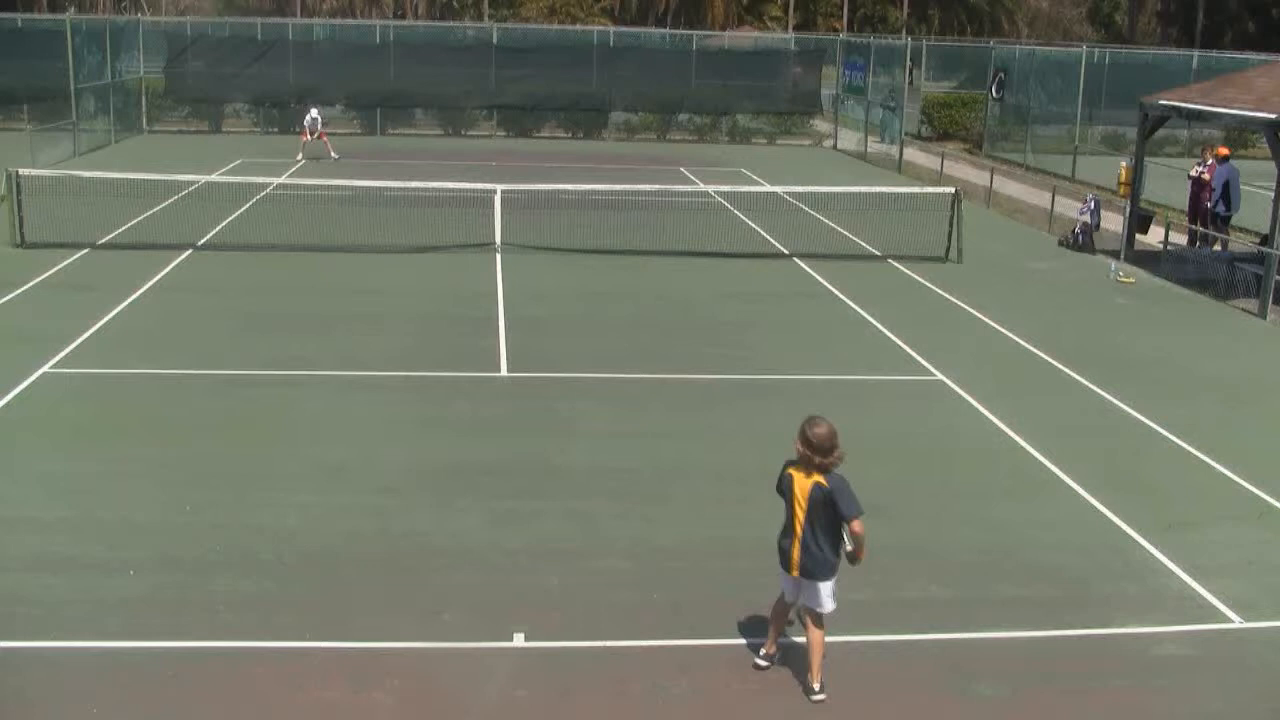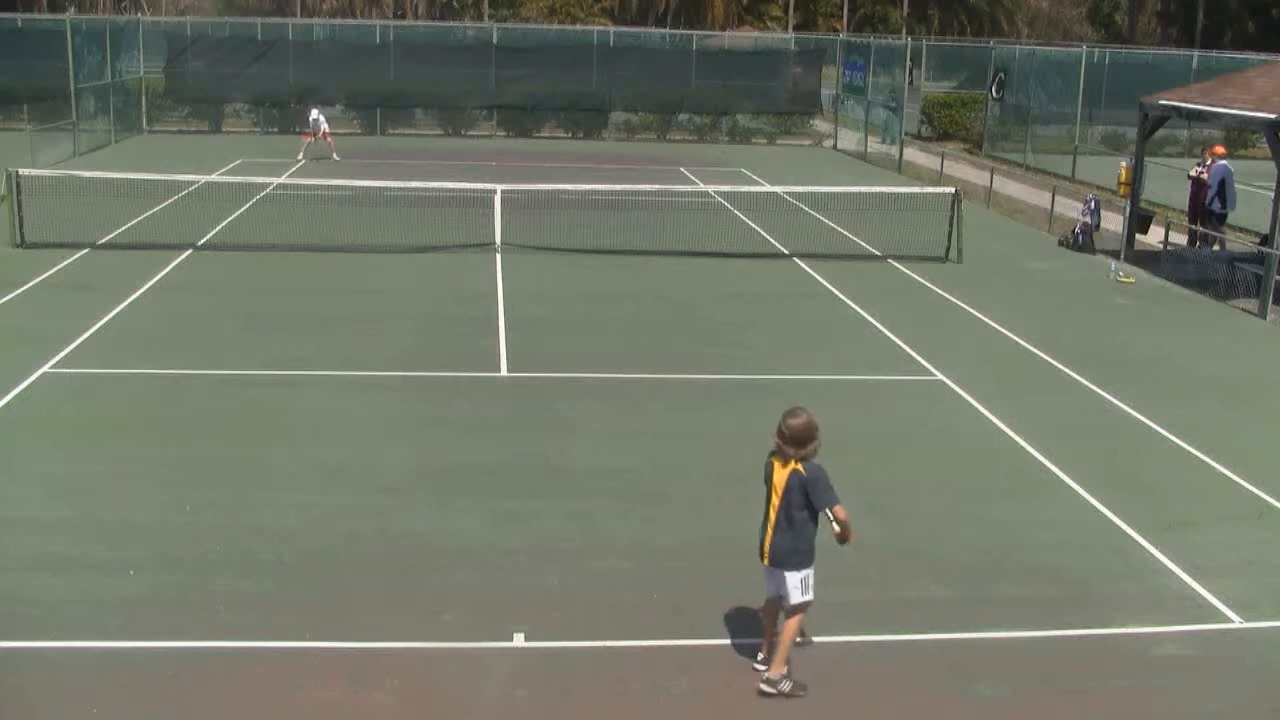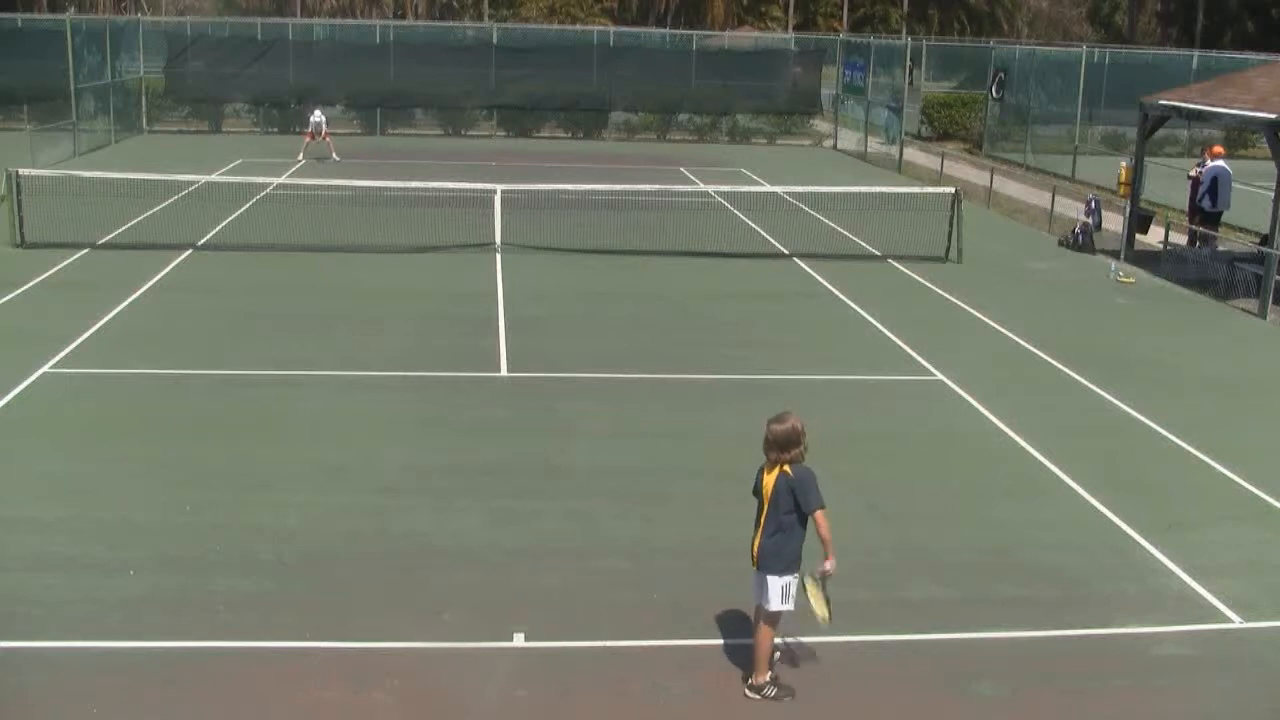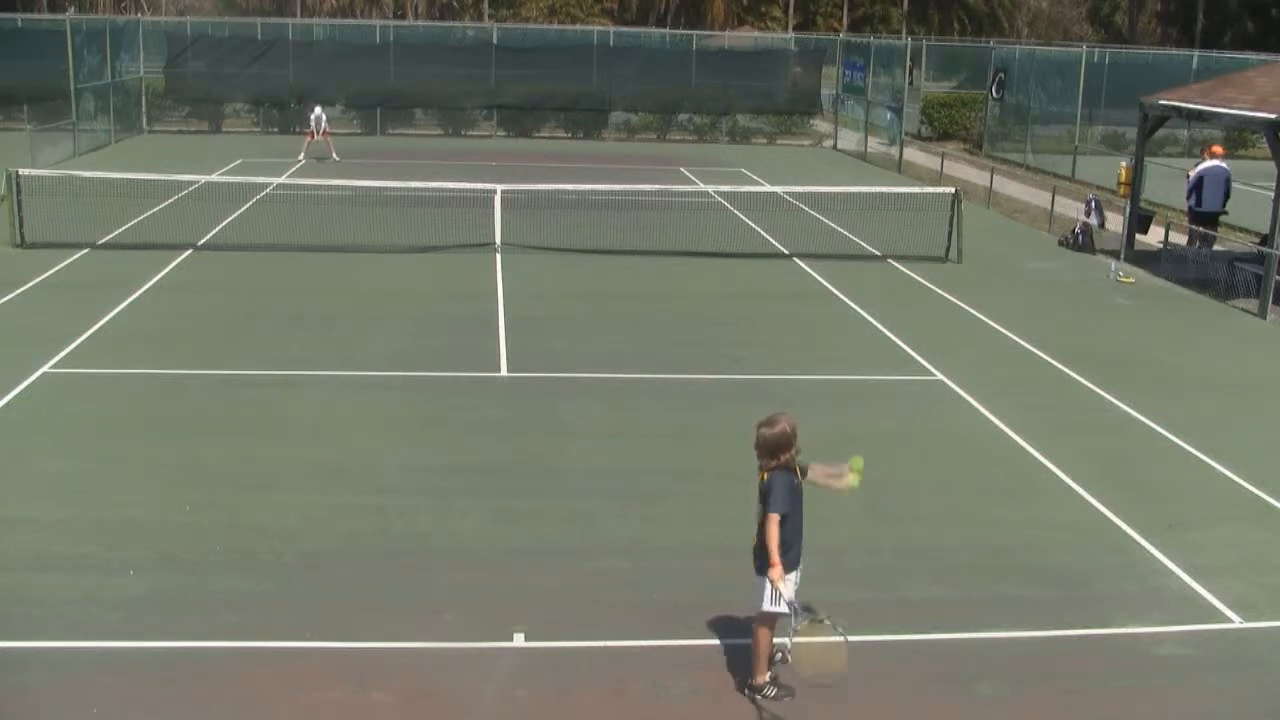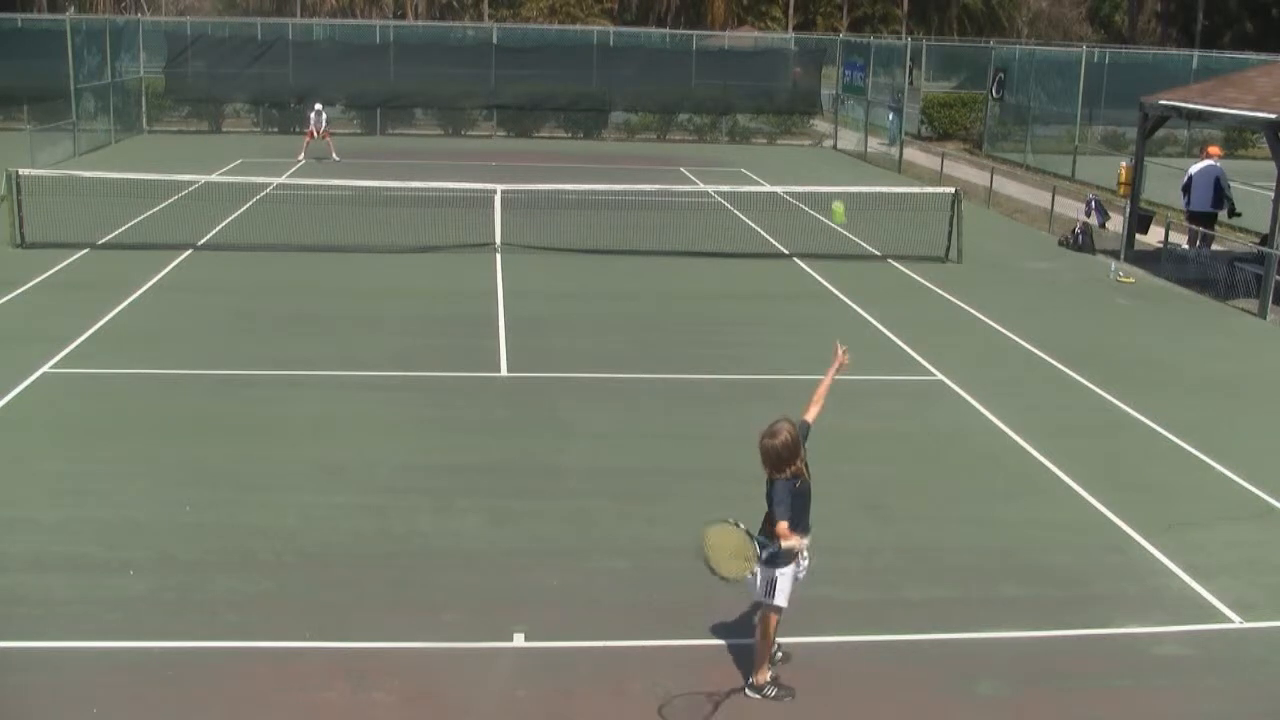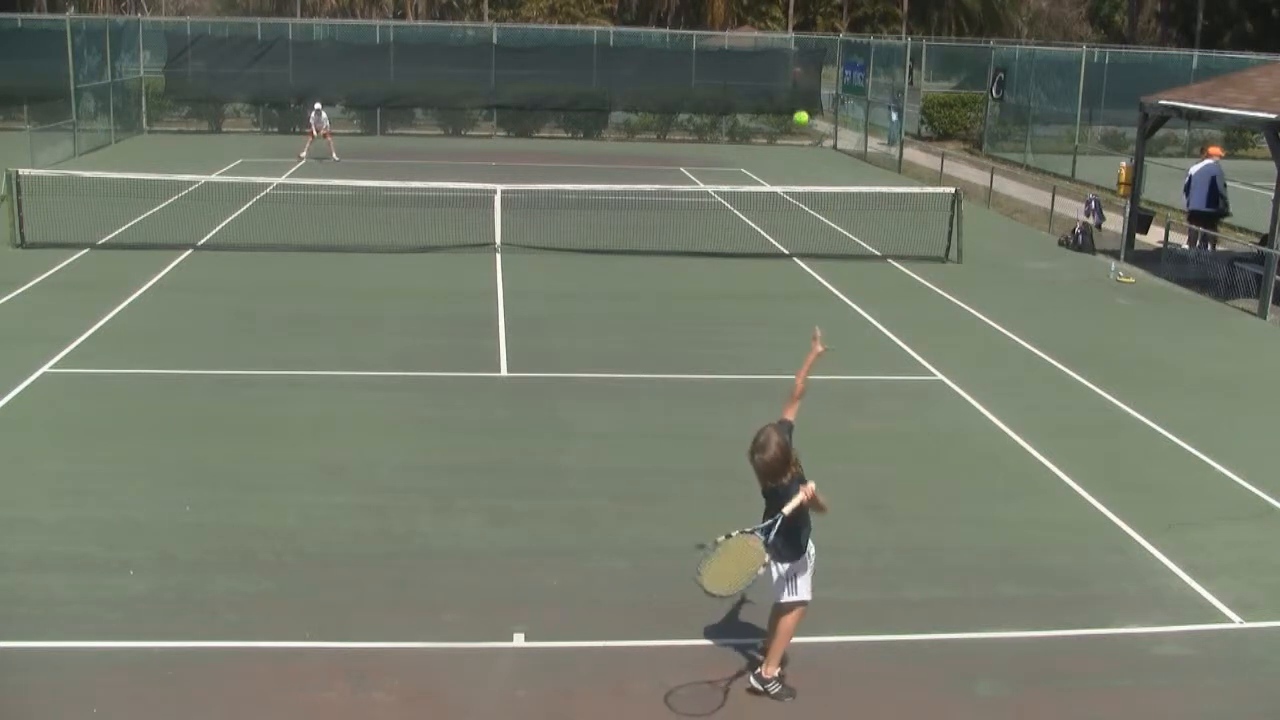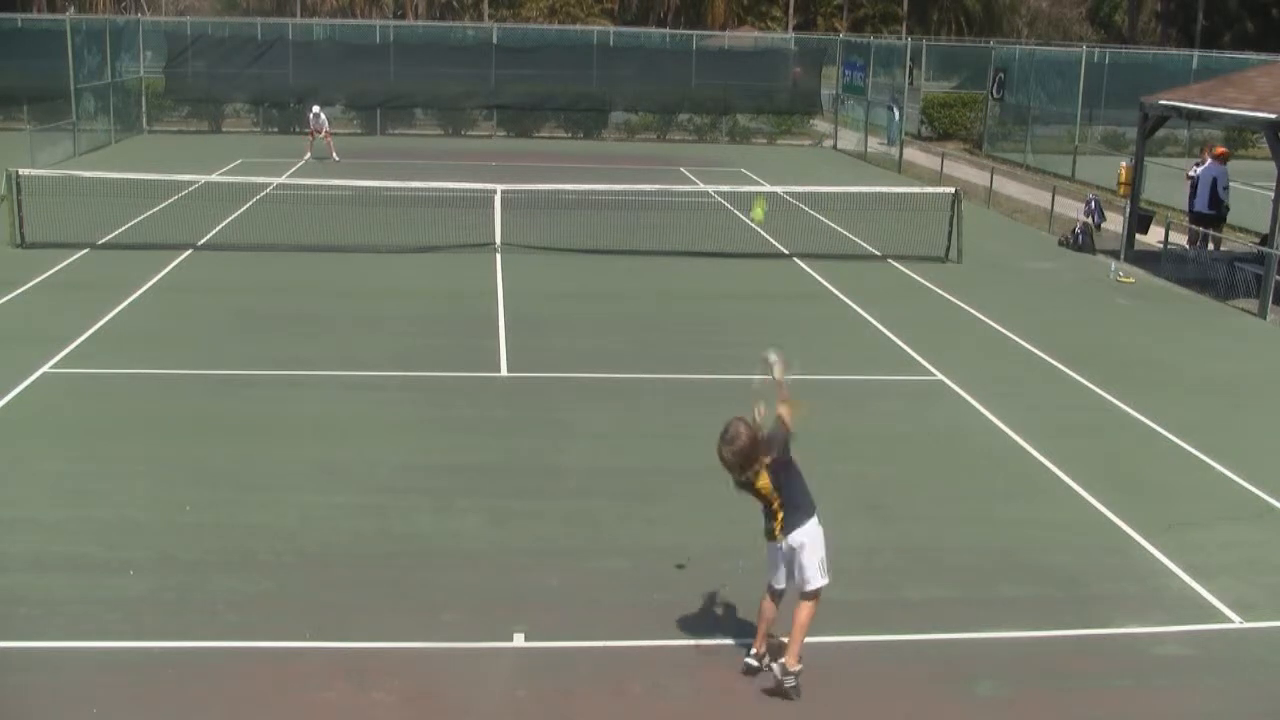
dt=0.3s
person 1, frame 1
left shoulder: (788, 471)
right shoulder: (835, 484)
right elbow: (857, 528)
right wrist: (858, 551)
left hip: (789, 556)
right hip: (819, 564)
left knee: (785, 600)
right knee: (815, 620)
left ankle: (768, 651)
right ankle: (815, 682)
person 1, frame 2
left shoulder: (773, 461)
right shoulder: (812, 473)
right elbow: (838, 513)
right wrist: (846, 532)
left hip: (770, 547)
right hip: (796, 553)
left knee: (774, 598)
right knee: (797, 611)
left ankle: (765, 653)
right ankle: (774, 674)
person 1, frame 3
left shoulder: (766, 470)
right shoulder: (802, 475)
right elbow: (819, 518)
right wrist: (829, 555)
left hip: (764, 551)
right hip: (781, 559)
left knee: (765, 610)
right knee: (770, 617)
left ankle: (765, 655)
right ankle: (759, 680)
person 1, frame 4
left shoulder: (782, 469)
right shoulder: (778, 479)
left elbow: (807, 471)
right elbow: (772, 522)
left wrist: (836, 474)
right wrist: (774, 564)
left hip: (781, 557)
right hip: (776, 560)
left knee: (770, 613)
right knee: (767, 617)
left ankle: (766, 654)
right ankle: (759, 681)
person 1, frame 5
left shoulder: (793, 443)
right shoulder: (783, 485)
left elbow: (815, 405)
right elbow: (780, 528)
left wrist: (835, 367)
right wrist: (791, 541)
left hip: (790, 549)
right hip: (777, 554)
left knee: (775, 607)
right knee: (771, 610)
left ankle: (769, 650)
right ankle: (759, 679)
person 1, frame 6
left shoulder: (779, 442)
right shoulder: (784, 487)
left elbow: (795, 397)
right elbow: (821, 508)
left wrist: (813, 356)
right wrist: (810, 495)
left hip: (789, 541)
right hip: (788, 549)
left knee: (785, 602)
right knee: (795, 606)
left ankle: (769, 649)
right ankle: (766, 673)
person 1, frame 7
left shoulder: (737, 471)
right shoulder: (773, 454)
right elbow: (784, 415)
left wrist: (756, 420)
right wrist: (781, 384)
left hip: (776, 533)
right hip: (802, 529)
left knee: (774, 591)
right knee: (810, 596)
left ankle: (757, 653)
right ankle: (790, 665)
